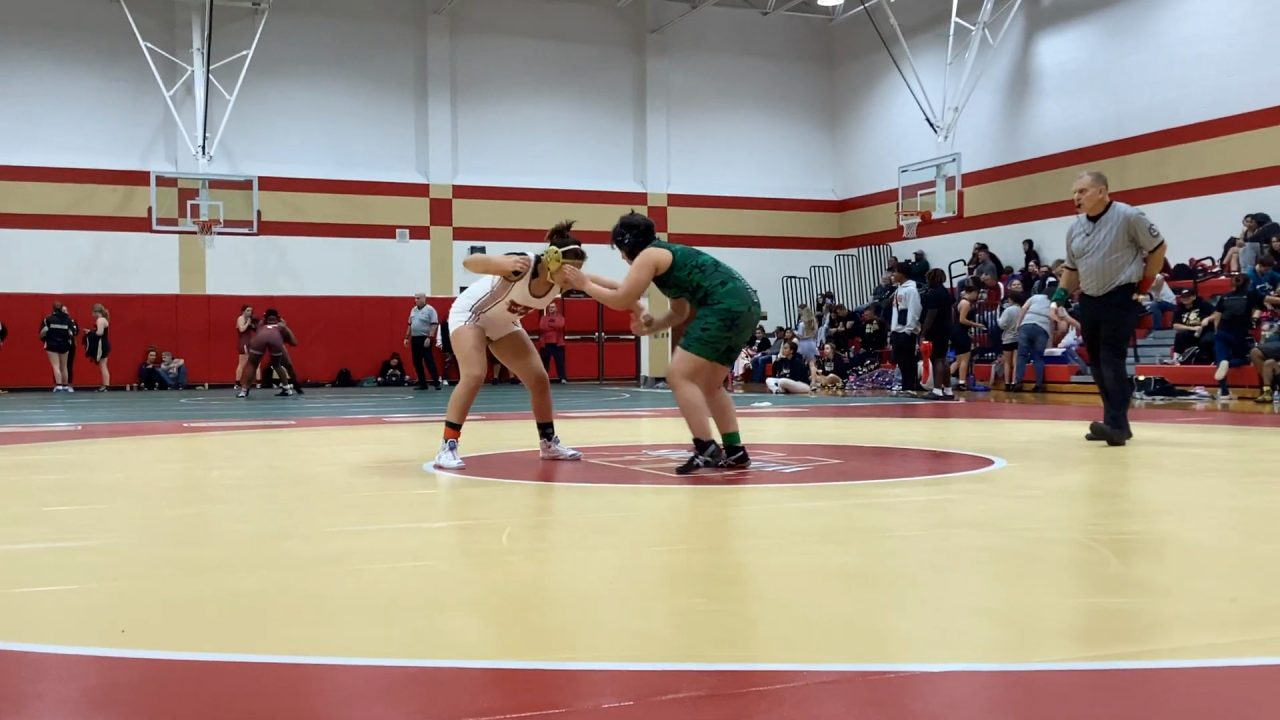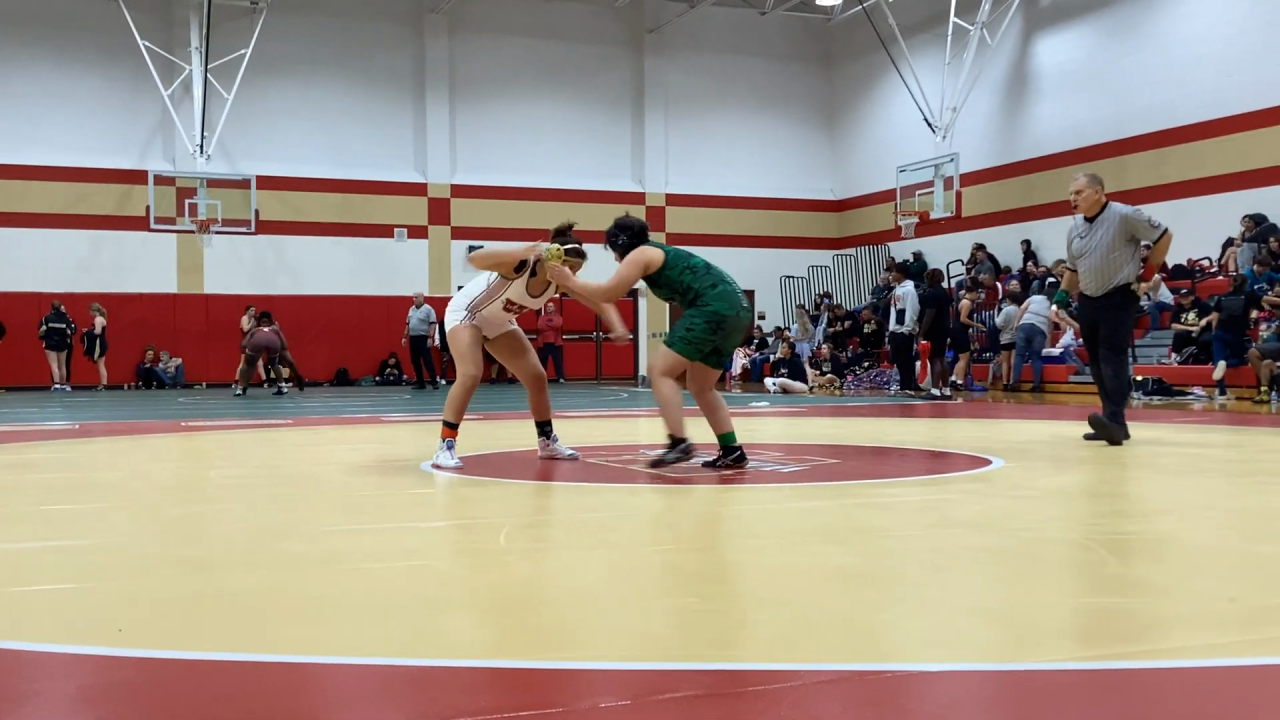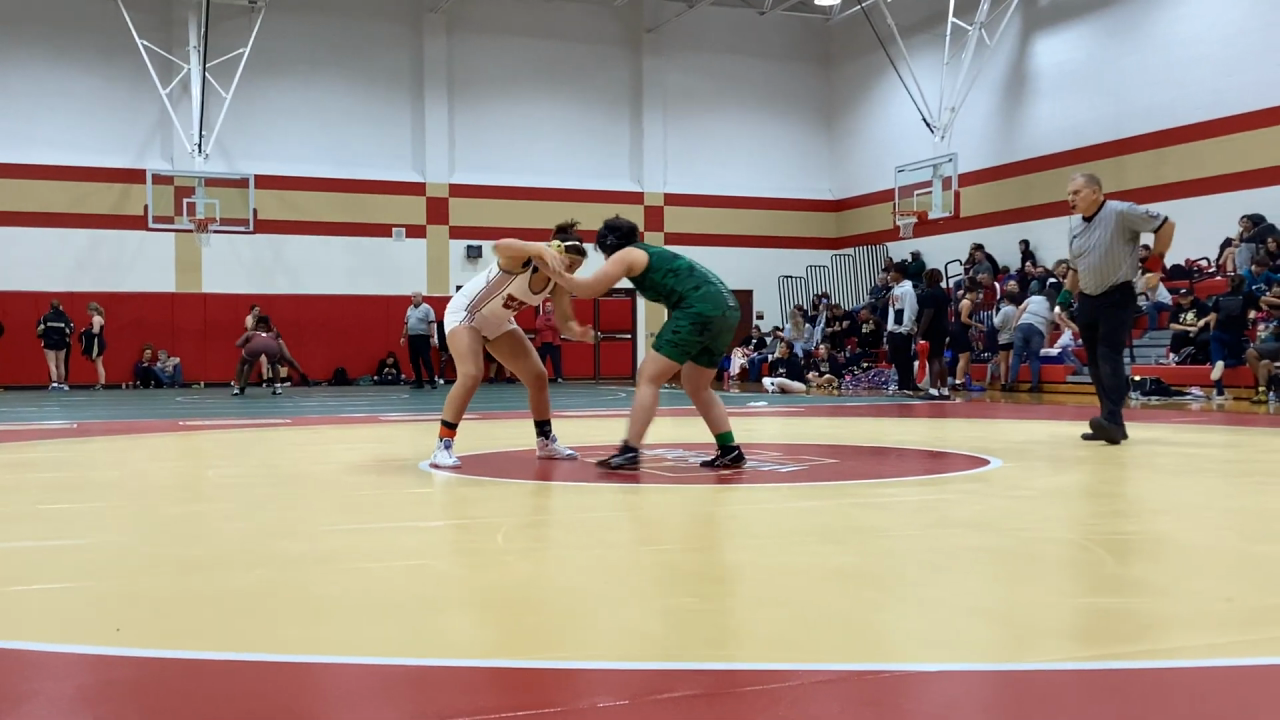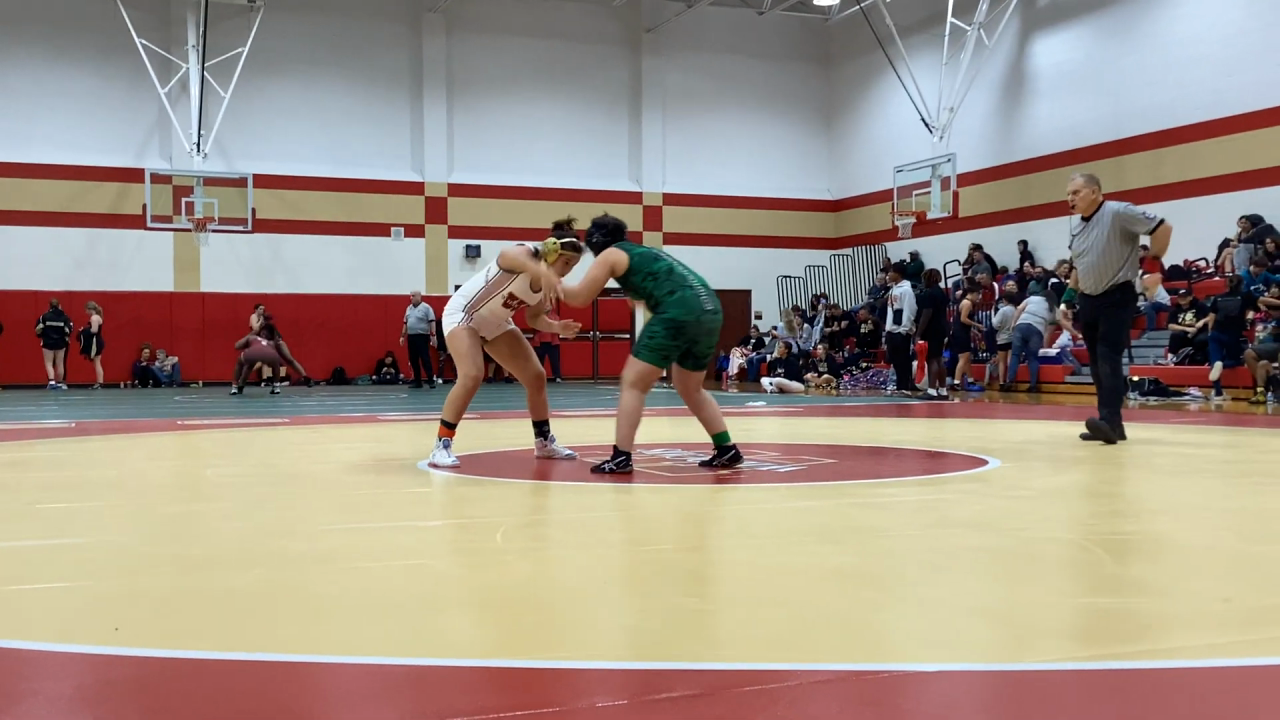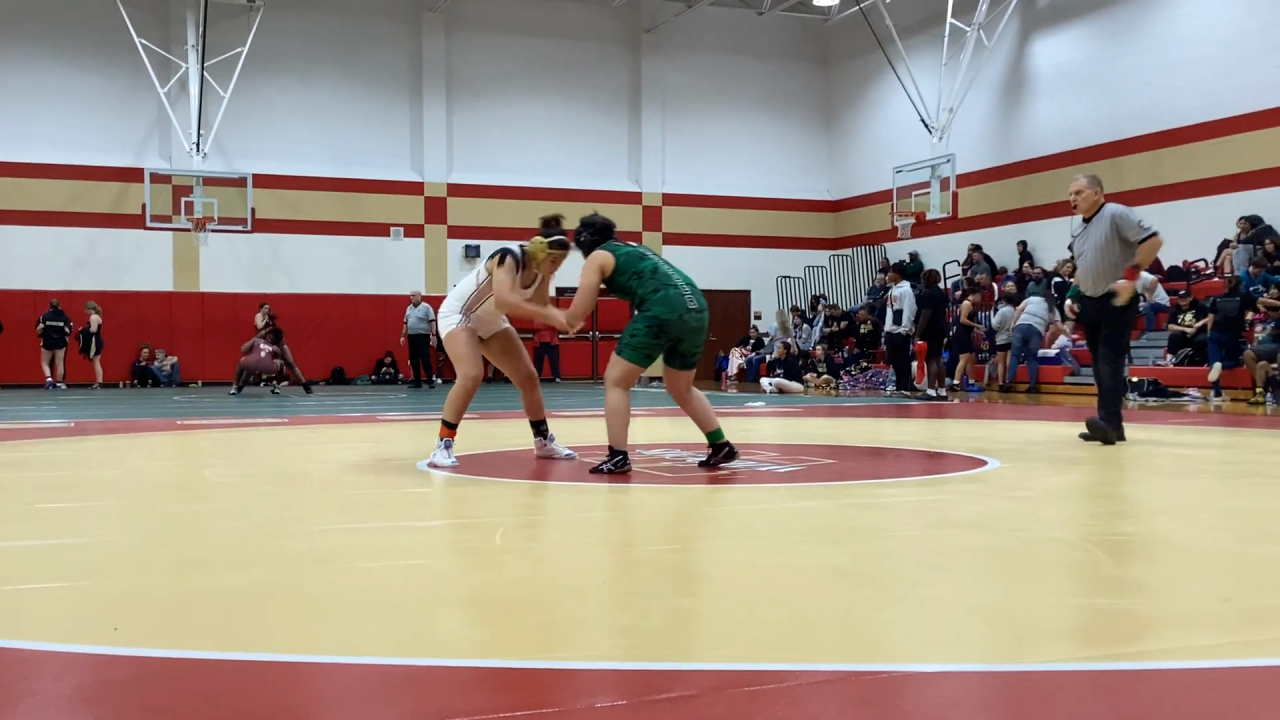
dt=0.1s
person 1, frame 1
left shoulder: (1128, 216)
right shoulder: (1075, 228)
left elbow: (1158, 248)
right elbow: (1072, 269)
left wrist: (1144, 285)
right wrist: (1059, 296)
left hip: (1120, 299)
right hip: (1089, 301)
left knee: (1112, 360)
right knee: (1097, 365)
left ankle: (1115, 423)
right ankle: (1117, 421)
person 1, frame 2
left shoulder: (1124, 215)
right shoulder: (1075, 229)
left elbow: (1163, 237)
left wrist: (1147, 274)
left hip: (1119, 298)
right hip: (1087, 301)
left knee: (1112, 359)
right knee: (1097, 363)
left ankle: (1113, 420)
right ankle: (1114, 423)
person 1, frame 3
left shoulder: (1121, 212)
right shoulder: (1075, 228)
left elbow: (1166, 226)
left wrist: (1154, 263)
right wrist: (1064, 298)
left hip: (1117, 297)
right hip: (1087, 300)
left knee: (1109, 357)
right knee: (1095, 363)
left ankle: (1112, 420)
right ankle: (1112, 422)
person 1, frame 4
left shoulder: (1118, 212)
right shoulder: (1076, 227)
left elbow: (1162, 228)
left wrist: (1152, 265)
right wrist: (1068, 296)
left hip: (1117, 298)
right hip: (1087, 300)
left knee: (1109, 357)
right knee: (1097, 362)
left ankle: (1109, 420)
right ankle: (1111, 423)
person 1, frame 5
left shoulder: (1117, 215)
right shoulder: (1078, 228)
left elbow: (1153, 240)
left wrist: (1130, 275)
left hip: (1118, 300)
right hip: (1089, 301)
left knee: (1110, 359)
right knee: (1099, 362)
left ankle: (1108, 421)
right ankle: (1112, 424)
person 2, frame 1
left shoulder: (649, 256)
right shoulder: (667, 253)
left elbow: (622, 300)
right elbow: (681, 311)
left wrist: (587, 285)
right wrist: (652, 326)
left hip: (725, 307)
right hip: (745, 305)
left knee: (679, 376)
right knee: (709, 384)
left ankle: (706, 448)
right ankle: (735, 451)
person 2, frame 2
left shoulder: (642, 255)
right shoulder: (666, 256)
left elbow: (607, 293)
left wrist: (570, 281)
left hip: (715, 308)
right hip: (737, 309)
left knee: (660, 371)
right knee: (701, 387)
left ankle: (679, 443)
right ankle: (732, 451)
person 2, frame 3
left shoulder: (626, 256)
right shoulder: (654, 256)
left elbow: (588, 289)
left wrist: (560, 276)
left hip: (701, 310)
right hip: (726, 309)
left knee: (647, 378)
right knee: (697, 387)
left ankle: (630, 451)
right ankle: (730, 450)
person 2, frame 4
left shoulder: (611, 255)
right shoulder: (644, 251)
left elbow: (580, 298)
left hip: (678, 313)
right hip: (708, 310)
left knee: (632, 384)
right knee: (690, 389)
left ankle: (621, 457)
right ankle: (727, 449)
person 2, frame 5
left shoulder: (597, 257)
right shoulder: (634, 250)
left elbow: (580, 309)
left wrist: (570, 320)
left hip: (663, 312)
right hip: (695, 309)
left knee: (616, 382)
right knee: (680, 388)
left ankle: (618, 457)
right ankle: (721, 446)
person 3, frame 1
left shoulder: (565, 276)
right shoulder: (524, 265)
right elbow: (470, 262)
right wrist: (504, 263)
left hip: (502, 324)
right hip: (468, 314)
left knee: (539, 379)
right knee: (474, 376)
left ankle: (549, 443)
right ankle: (447, 447)
person 3, frame 2
left shoulder: (561, 281)
right shoulder: (523, 264)
left elbow: (599, 304)
right elbow: (475, 258)
left wrist: (617, 326)
right wrist: (519, 253)
left hip: (500, 323)
right hip: (465, 313)
left knee: (536, 378)
right knee: (470, 375)
left ankle: (547, 442)
right ankle: (445, 447)
person 3, frame 3
left shoulder: (558, 280)
right shoulder: (522, 260)
left elbow: (565, 322)
right elbow: (500, 246)
left wrist: (580, 332)
right wrist: (544, 251)
left hip: (498, 322)
right hip: (465, 314)
left knee: (537, 376)
right knee: (471, 376)
left ankle: (546, 442)
right ankle: (443, 446)
person 3, frame 4
left shoulder: (551, 275)
right shoulder: (524, 255)
left elbow: (535, 318)
right elbow: (510, 256)
left wrist: (559, 326)
right wrist: (541, 270)
left hip: (495, 322)
right hip: (461, 313)
left knee: (536, 377)
right knee: (472, 375)
left ankle: (545, 442)
right ankle: (442, 447)
person 3, frame 5
left shoulder: (542, 271)
right shoulder: (508, 258)
left elbow: (537, 309)
right elbow: (503, 301)
left wrist: (559, 319)
right wrist: (548, 313)
left hip: (489, 321)
right hip: (456, 314)
left knee: (528, 376)
right knee: (471, 376)
left ankle: (544, 442)
right ankle: (443, 447)
